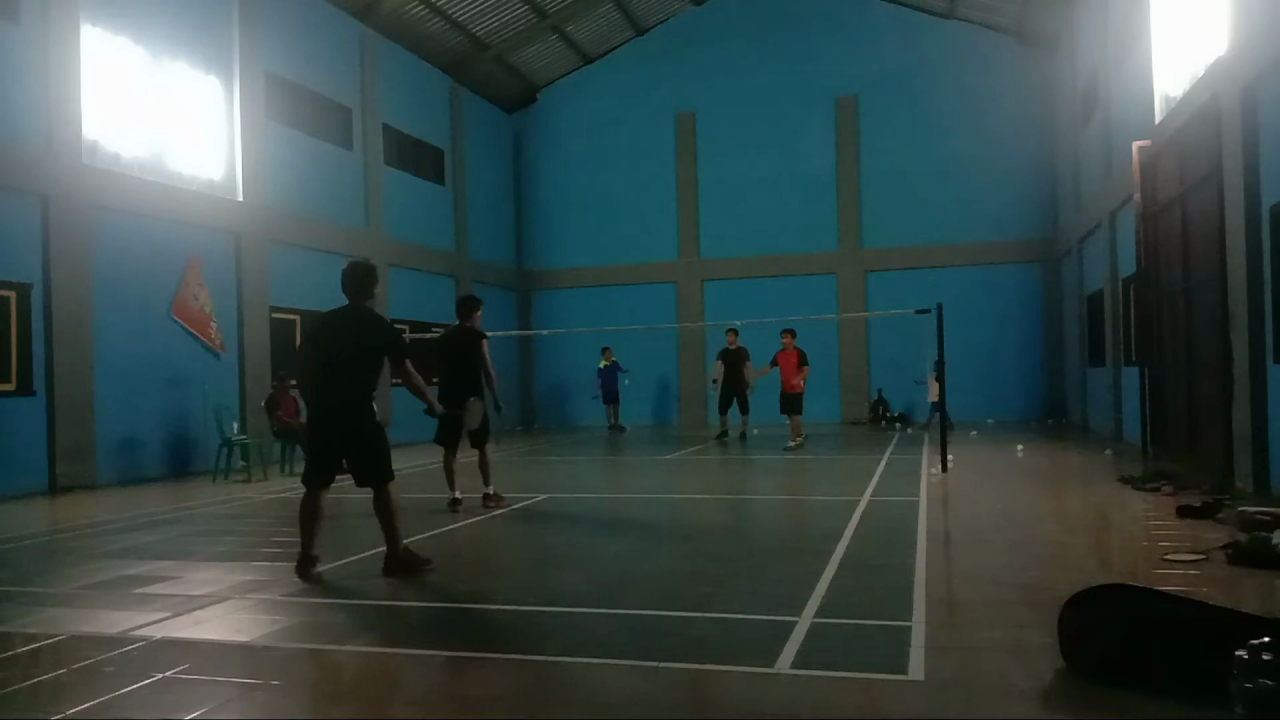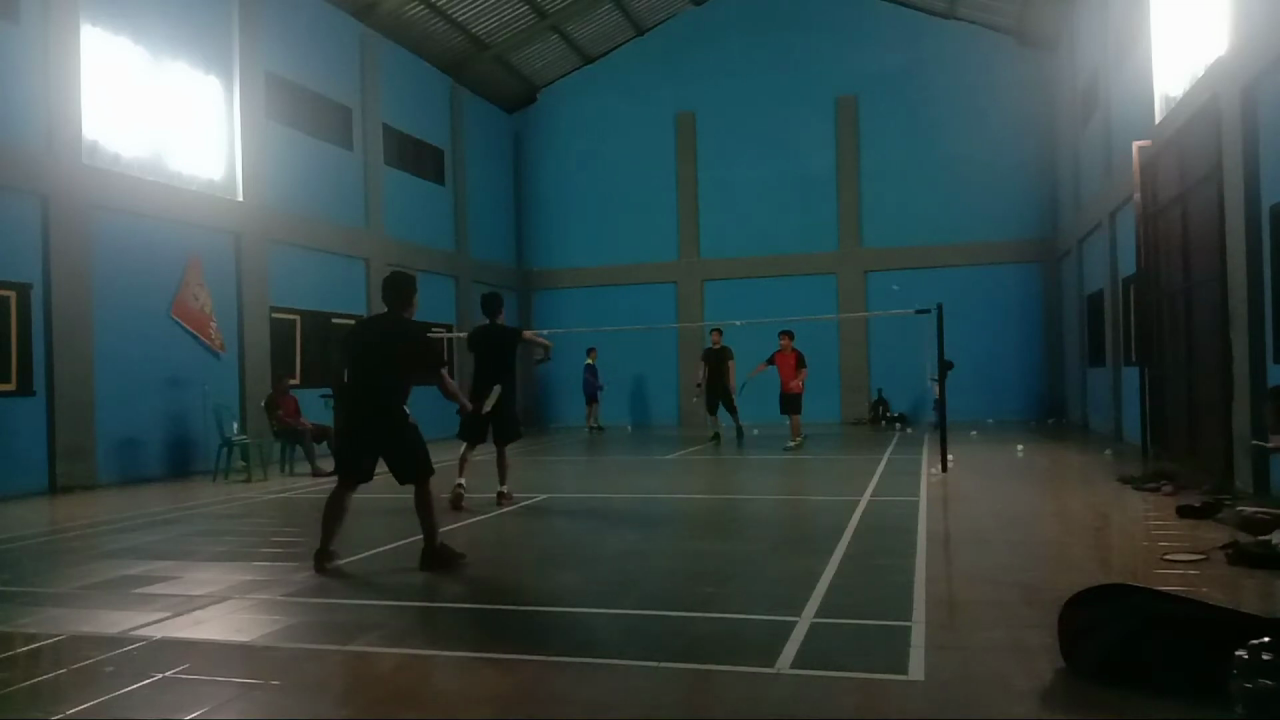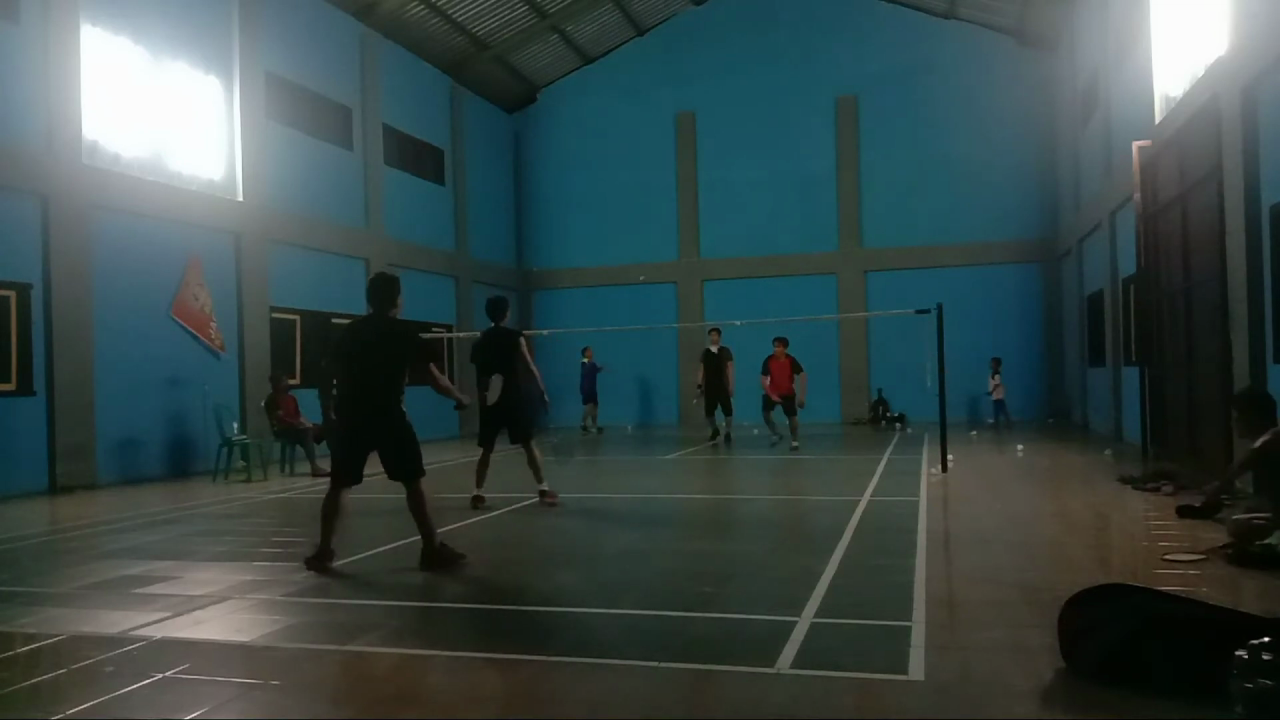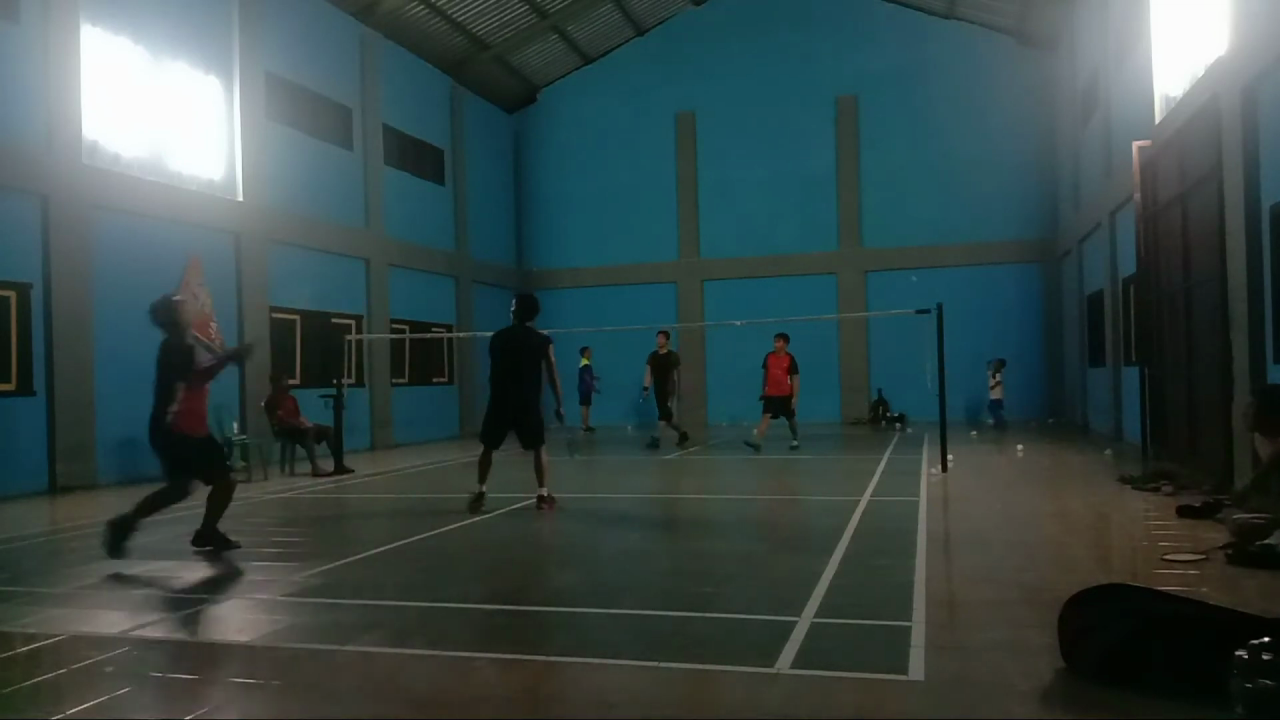
dt=1s
person 1, frame 1
left shoulder: (323, 324)
right shoulder: (380, 327)
left elbow: (304, 371)
right elbow: (408, 375)
left wrist: (313, 403)
right wrist: (432, 402)
left hip: (322, 415)
right hip: (359, 416)
left knee: (315, 488)
right knee: (381, 484)
left ankle: (306, 559)
right ankle: (396, 555)
person 1, frame 2
left shoulder: (359, 329)
right shoulder: (416, 336)
left elbow: (340, 374)
right elbow: (444, 384)
left wrist: (342, 411)
right wrist: (464, 404)
left hip: (356, 416)
right hip: (392, 417)
left knee: (346, 485)
right knee: (421, 482)
left ankle: (324, 552)
right ankle: (433, 550)
person 1, frame 3
left shoulder: (348, 333)
right shoulder: (405, 335)
left elbow: (329, 378)
right elbow: (436, 380)
left wrist: (331, 413)
right wrist: (460, 399)
left hip: (350, 419)
right hip: (389, 419)
left knee: (339, 486)
right knee: (413, 482)
left ankle: (324, 551)
right ankle: (432, 549)
person 1, frame 4
left shoulder: (182, 346)
right shoulder: (176, 348)
right elbow: (193, 380)
right wrist: (227, 359)
left hip: (195, 432)
right hip: (174, 432)
left knee: (225, 481)
right knee: (180, 489)
left ankle: (207, 532)
right ankle: (125, 524)
person 2, frame 1
left shoulder: (444, 338)
right shoulder: (478, 338)
left elbow: (441, 369)
right elbow: (488, 371)
right wrist: (495, 399)
left hip: (448, 401)
right hip: (473, 399)
left knee: (450, 449)
right knee: (482, 447)
left ankle: (455, 496)
right ankle: (488, 493)
person 2, frame 2
left shoulder: (474, 335)
right shoulder: (514, 334)
right elbow: (546, 344)
left hip: (480, 397)
right hip: (503, 397)
left knee: (470, 442)
right knee: (501, 446)
left ankle: (460, 483)
right ankle: (503, 491)
person 2, frame 3
left shoulder: (479, 341)
right shoulder: (514, 336)
left elbow: (479, 372)
right elbow: (529, 366)
right wrist: (542, 392)
left hip: (489, 400)
right hip: (514, 398)
left knee: (486, 449)
right knee: (528, 445)
left ankle: (478, 494)
right ankle: (543, 490)
person 2, frame 4
left shoulder: (498, 337)
right shoulder: (543, 341)
left elbow: (494, 372)
right elbow: (552, 376)
right wrist: (559, 405)
left hip: (500, 401)
right hip: (528, 403)
left knee: (488, 447)
right knee: (538, 448)
left ankle: (481, 490)
right ankle: (543, 495)
